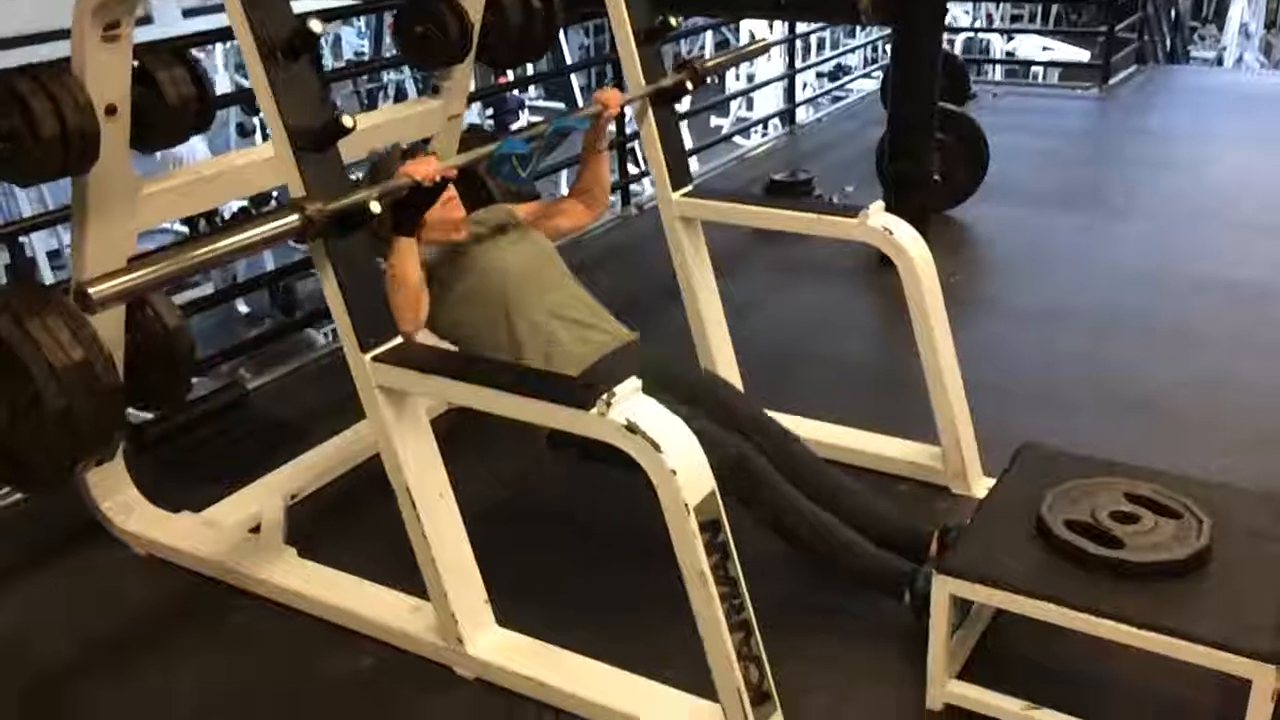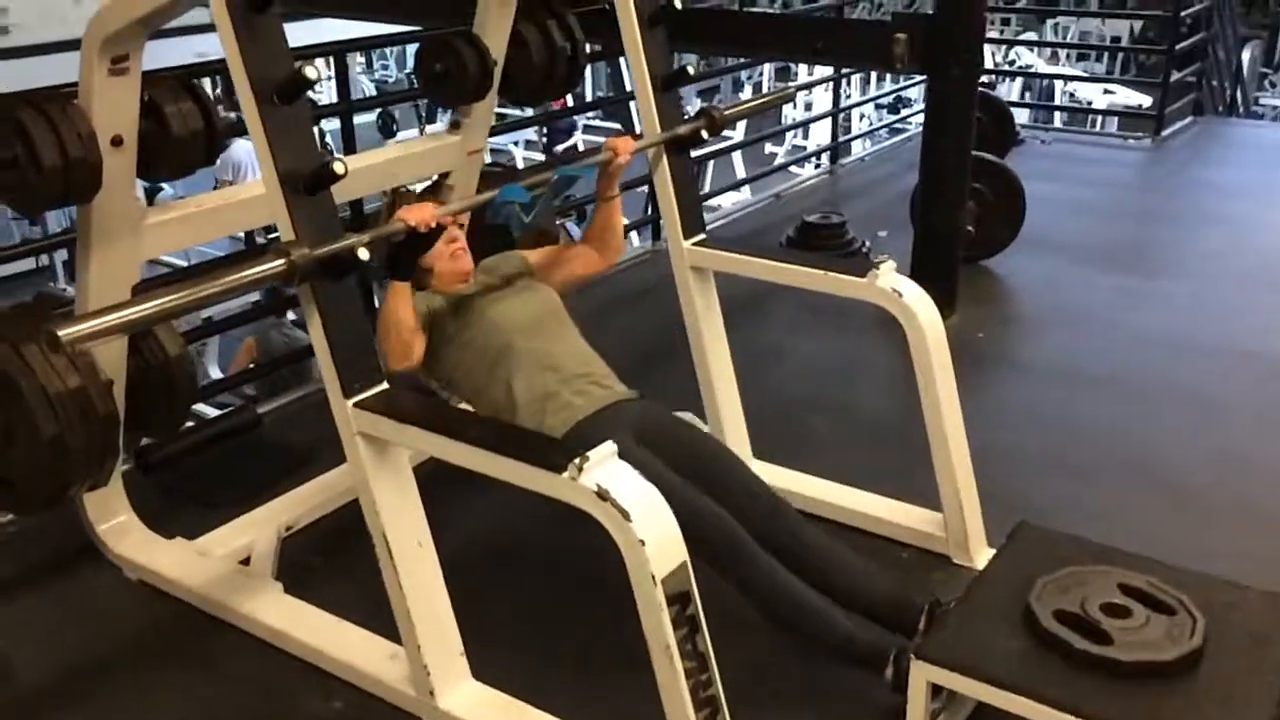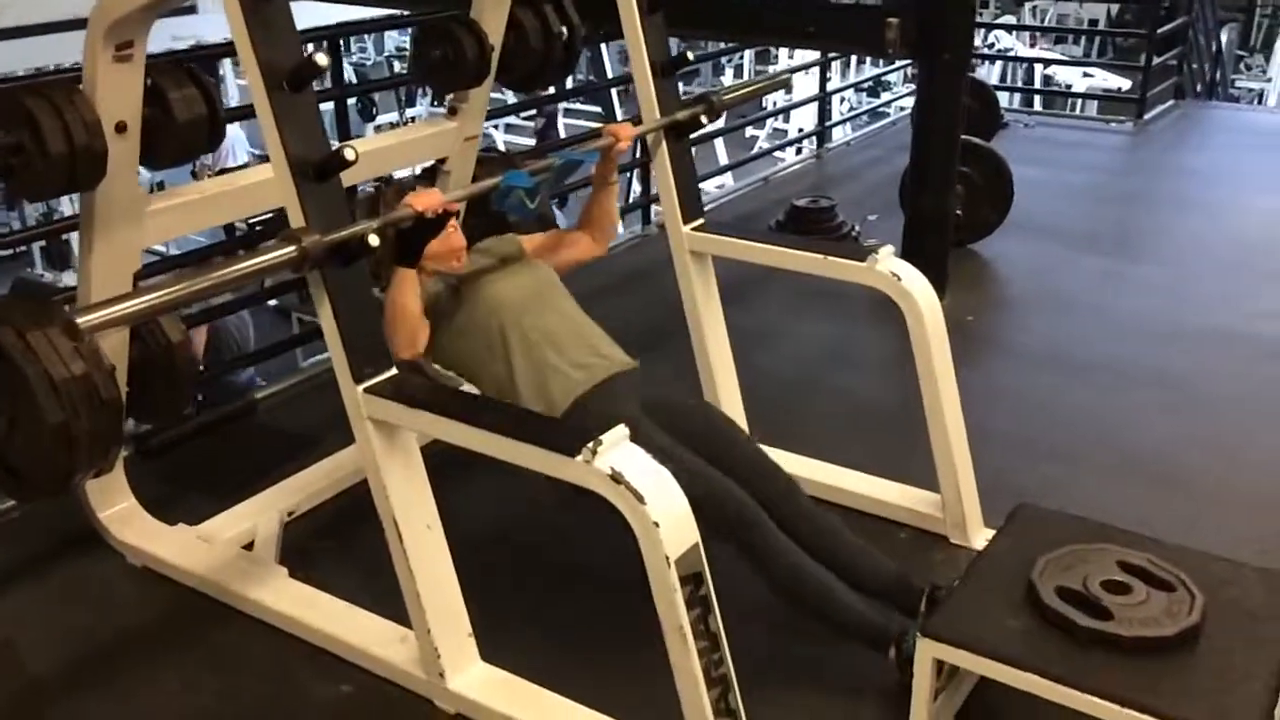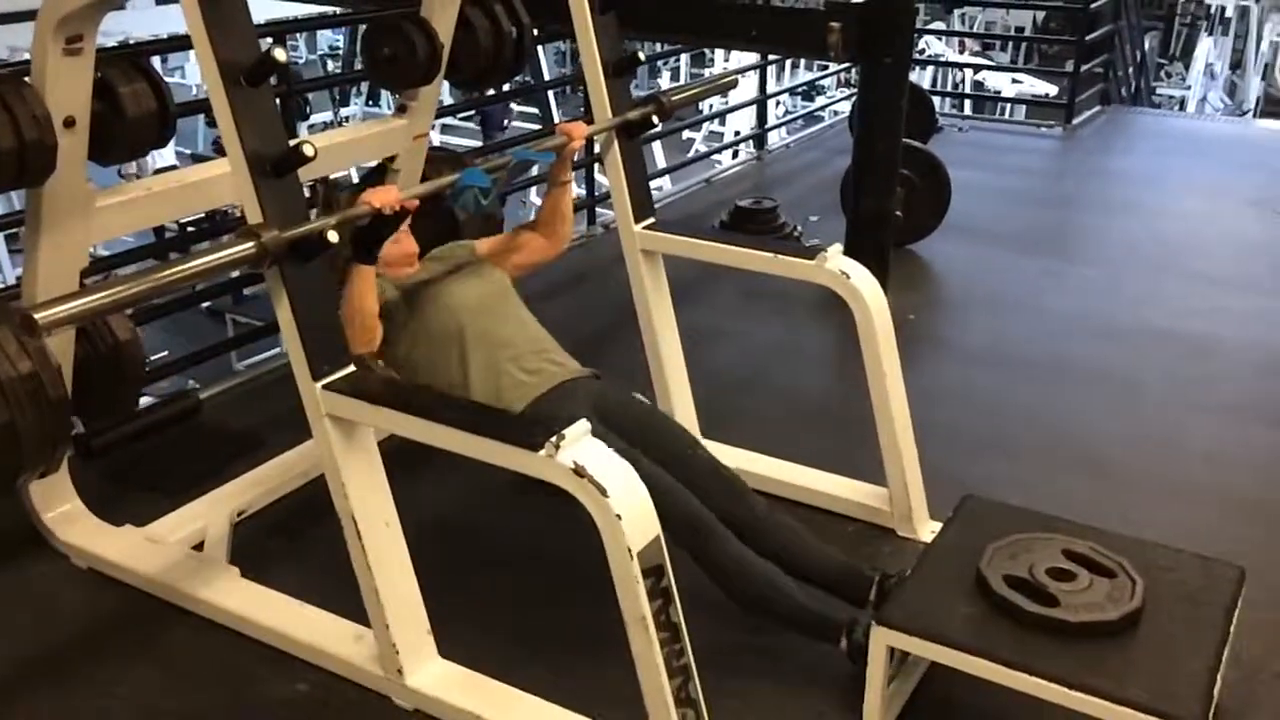
dt=0.7s
person 1, frame 1
left shoulder: (493, 223)
right shoulder: (426, 268)
left elbow: (586, 205)
right elbow: (405, 325)
left wrist: (598, 132)
right wrist: (405, 217)
left hip: (629, 355)
left knee: (780, 447)
right knee: (743, 471)
left ankle: (929, 543)
right ankle: (910, 584)
person 1, frame 2
left shoulder: (505, 272)
right shoulder: (429, 321)
left elbow: (601, 253)
right elbow: (397, 359)
left wrist: (608, 182)
right wrist: (400, 260)
left hip: (631, 411)
right hip: (572, 444)
left knee: (772, 517)
right knee: (726, 542)
left ankle: (920, 617)
right ankle: (893, 660)
person 1, frame 3
left shoulder: (497, 252)
right shoulder: (430, 300)
left elbow: (591, 238)
right elbow: (404, 348)
left wrist: (607, 165)
right wrist: (408, 245)
left hip: (631, 383)
right hip: (579, 418)
left knee: (776, 492)
right knee: (739, 517)
left ankle: (920, 599)
right ankle: (898, 640)
person 1, frame 4
left shoulder: (448, 263)
right shoulder: (384, 307)
left elbow: (549, 239)
right elbow: (361, 343)
left wrist: (560, 166)
right wrist: (365, 243)
left hip: (588, 390)
right hip: (530, 425)
left knee: (728, 493)
right knee: (690, 521)
left ankle: (873, 590)
right ankle: (849, 632)
